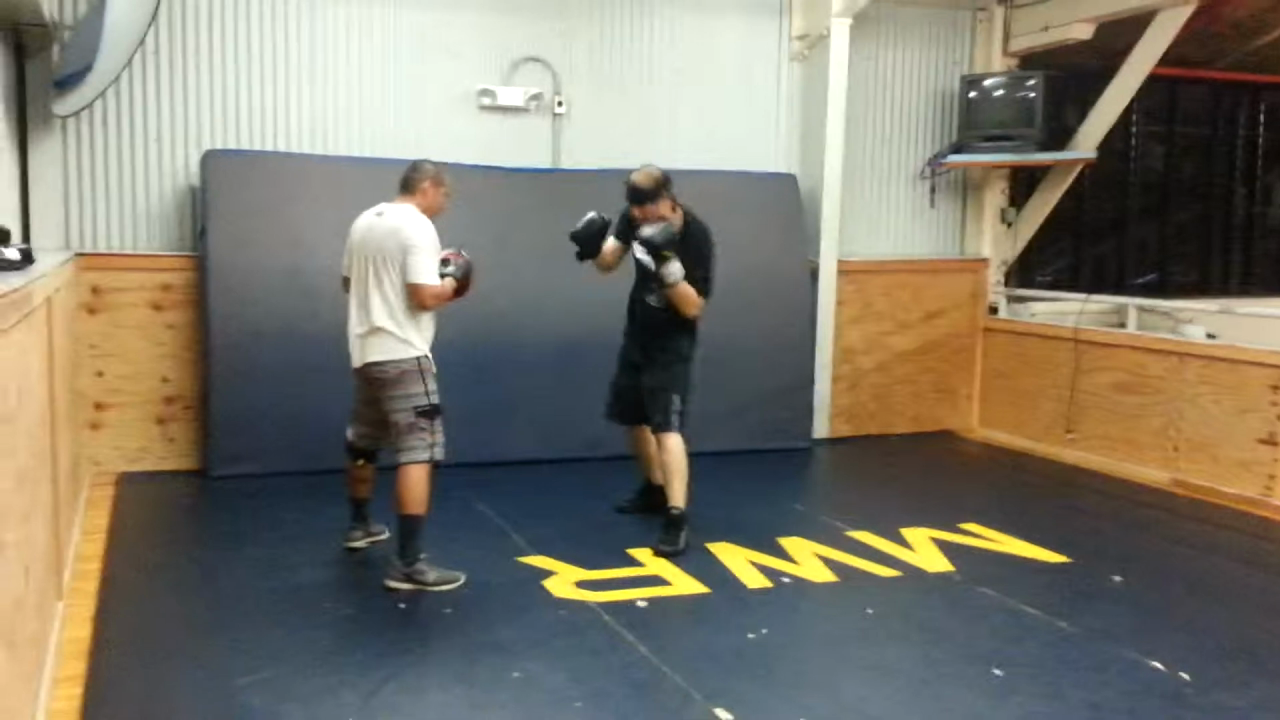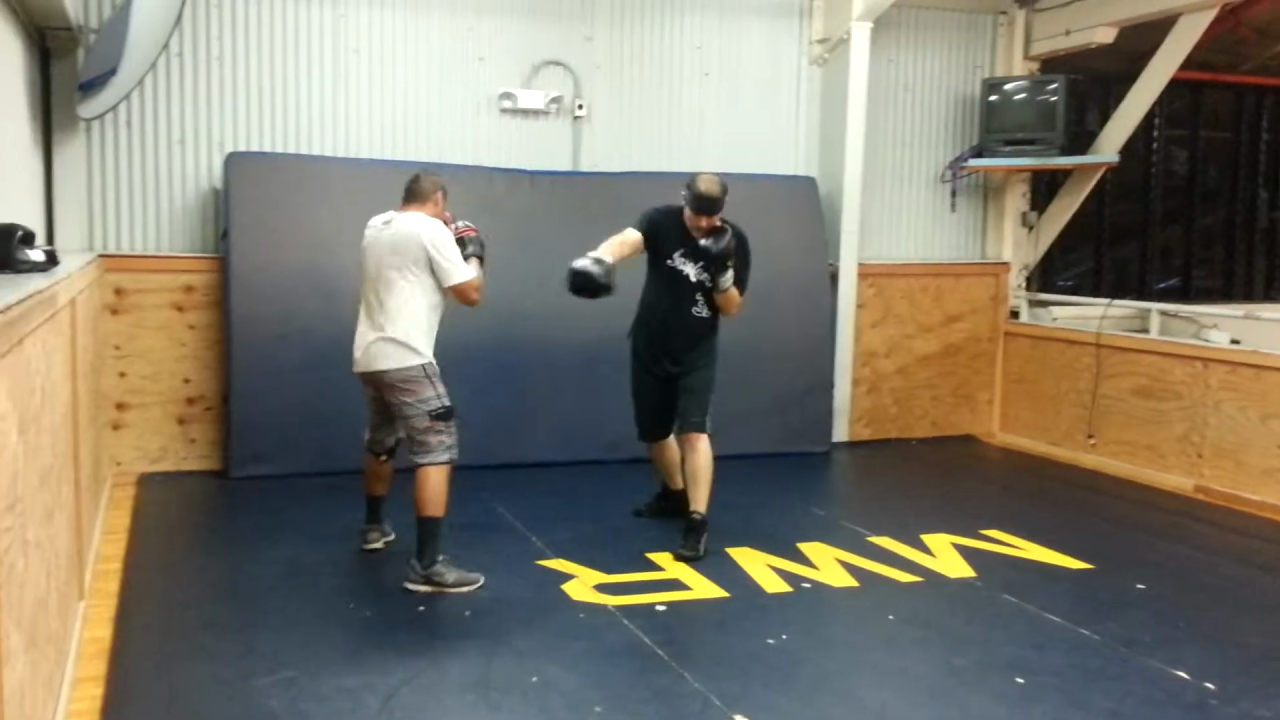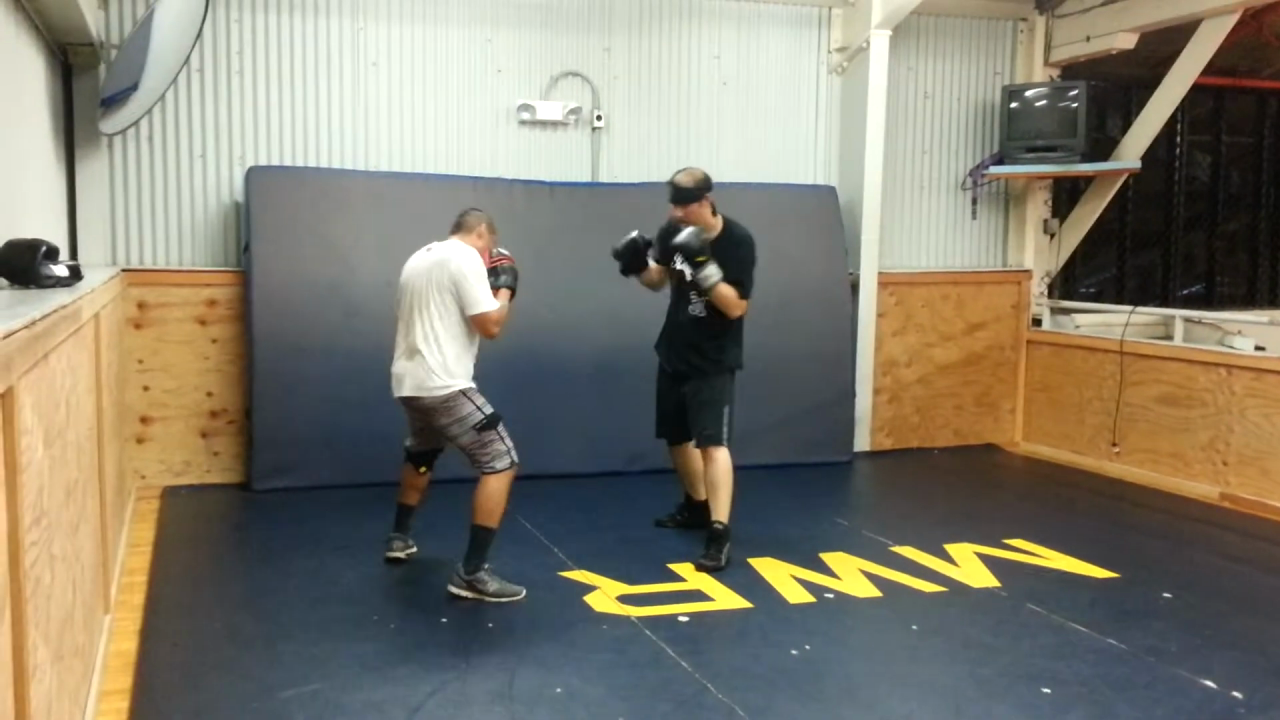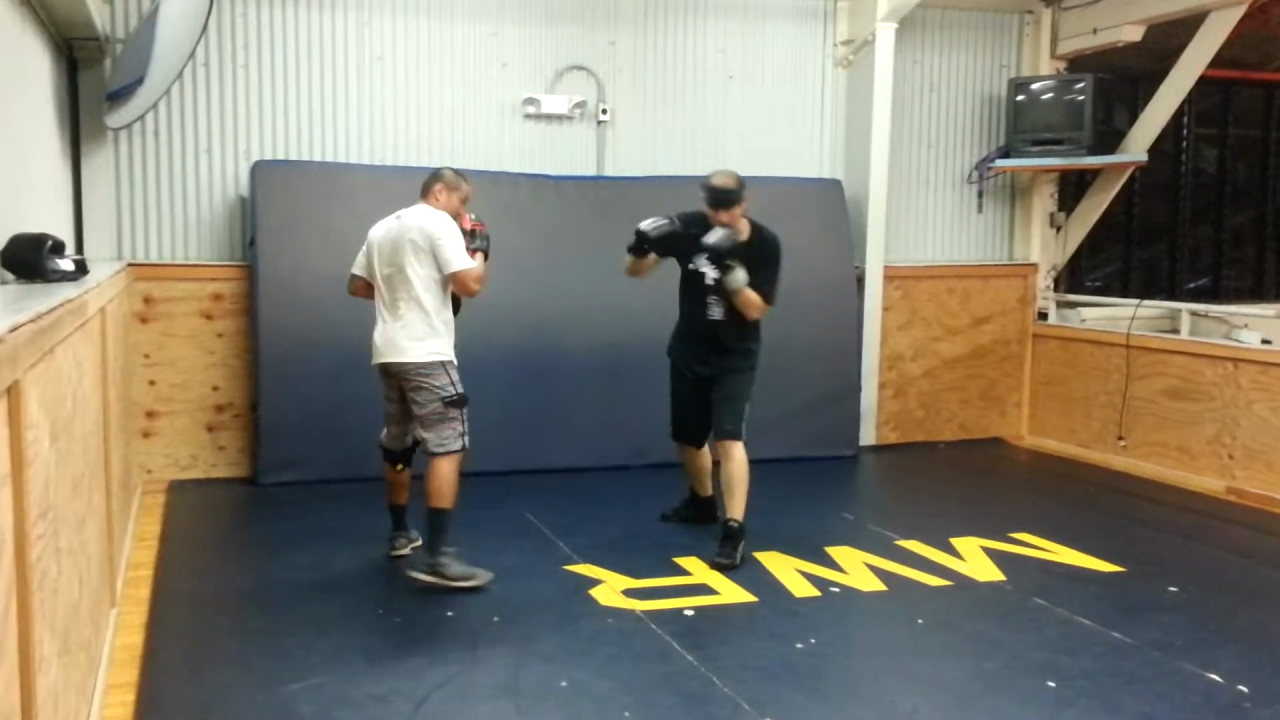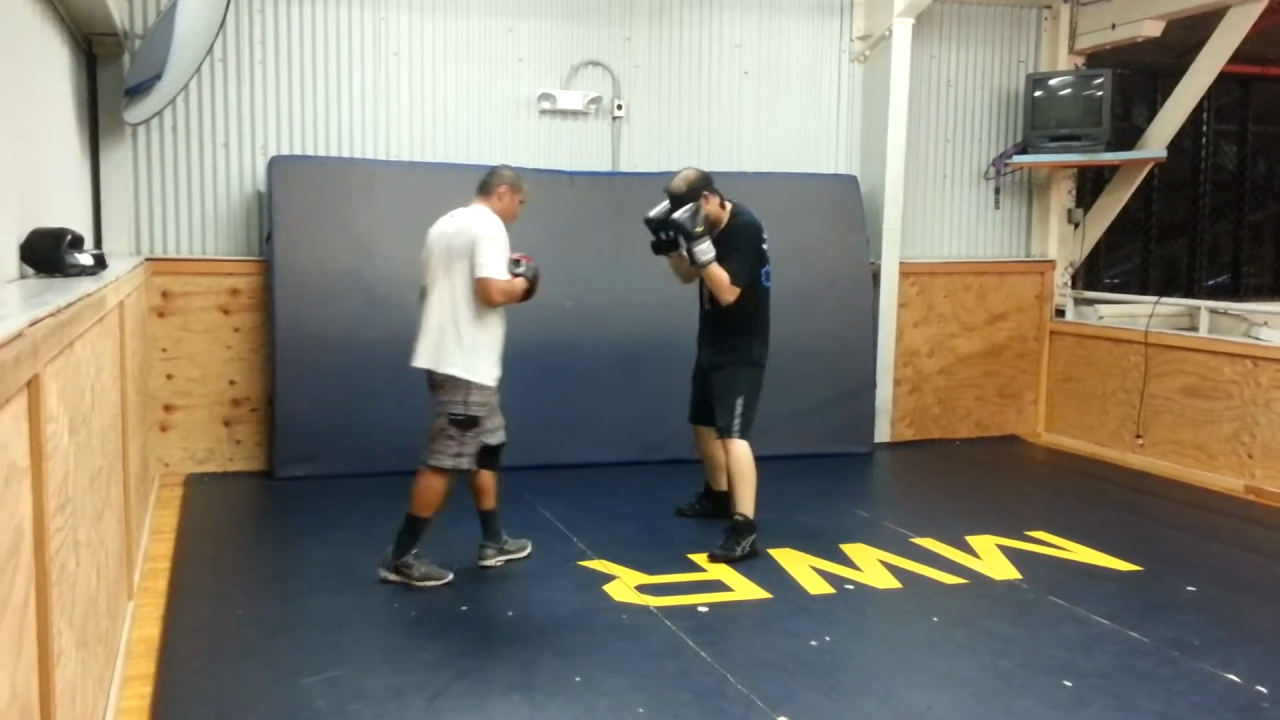
dt=1s
person 1, frame 1
left shoulder: (364, 222)
right shoulder: (416, 225)
left elbow: (350, 282)
right elbow: (425, 297)
right wrist: (454, 279)
left hip: (365, 353)
right hip: (402, 357)
left knee: (363, 444)
right knee: (418, 453)
left ankle: (359, 525)
right ankle: (408, 563)
person 1, frame 2
left shoulder: (375, 228)
right shoulder: (431, 232)
right elbow: (470, 293)
right wrist: (473, 254)
left hip: (369, 360)
right hip: (407, 362)
left knee: (380, 444)
right knee: (436, 453)
left ankle: (374, 526)
right ankle: (426, 566)
person 1, frame 3
left shoulder: (419, 259)
right shoulder: (465, 259)
right elbow: (490, 326)
right wrist: (505, 289)
left hip: (409, 382)
right hip: (444, 386)
left knee: (421, 455)
right knee: (500, 465)
left ankle: (398, 538)
right ankle: (472, 574)
person 1, frame 4
left shoulder: (383, 228)
right shoulder: (437, 223)
left elbow: (357, 284)
right elbow: (470, 283)
right wrist: (479, 250)
left hip: (389, 352)
right hip: (427, 354)
left knee: (398, 449)
right knee: (447, 448)
left ankle: (400, 532)
right ankle: (437, 554)
person 1, frame 5
left shoulder: (445, 225)
right shoulder: (488, 226)
right elbow: (494, 291)
right wrist: (523, 282)
left hip: (446, 356)
right hip: (463, 363)
left knee: (486, 448)
right knee: (446, 461)
left ankle: (494, 541)
right ankle: (399, 557)
person 2, frame 1
left shoulder: (695, 237)
right shoulder: (639, 219)
left elbow: (691, 307)
right elbow: (606, 263)
left wrist: (668, 260)
right wrist: (594, 242)
left hip: (670, 348)
right hip: (638, 340)
left knee: (667, 428)
right knee: (634, 419)
left ankle: (677, 518)
right ankle: (655, 489)
person 2, frame 2
left shoulder: (735, 241)
right shoulder: (661, 219)
left elbow: (732, 308)
right elbow: (626, 241)
left wrist: (721, 271)
right wrist: (597, 262)
left hip: (695, 354)
right hip: (649, 349)
left knee: (693, 432)
right knee: (654, 430)
left ankle: (697, 523)
right ankle: (674, 494)
person 2, frame 3
left shoulder: (736, 239)
right shoulder: (674, 231)
left elbow: (736, 308)
right elbow: (658, 280)
left wrist: (705, 264)
right wrist: (638, 262)
left hip: (713, 362)
right hip: (673, 355)
left knee: (712, 443)
right knee: (676, 437)
left ankle: (719, 533)
right ankle: (697, 505)
person 2, frame 4
left shoulder: (765, 244)
right shoulder: (689, 226)
left elbow: (755, 312)
right elbow: (636, 270)
left wrist: (733, 267)
right wrist: (641, 247)
left hip: (734, 360)
right hip: (688, 354)
left knee: (729, 439)
right knee: (688, 438)
left ankle: (734, 531)
right ankle: (702, 502)
person 2, frame 5
left shoulder: (744, 227)
right shoulder: (706, 226)
left elbow: (728, 293)
right elbow: (688, 274)
left wrist: (699, 241)
right wrist: (667, 243)
left hip: (742, 350)
right hip: (712, 345)
left knee: (732, 434)
right knee: (703, 424)
left ankle: (744, 528)
right ankle: (718, 496)
